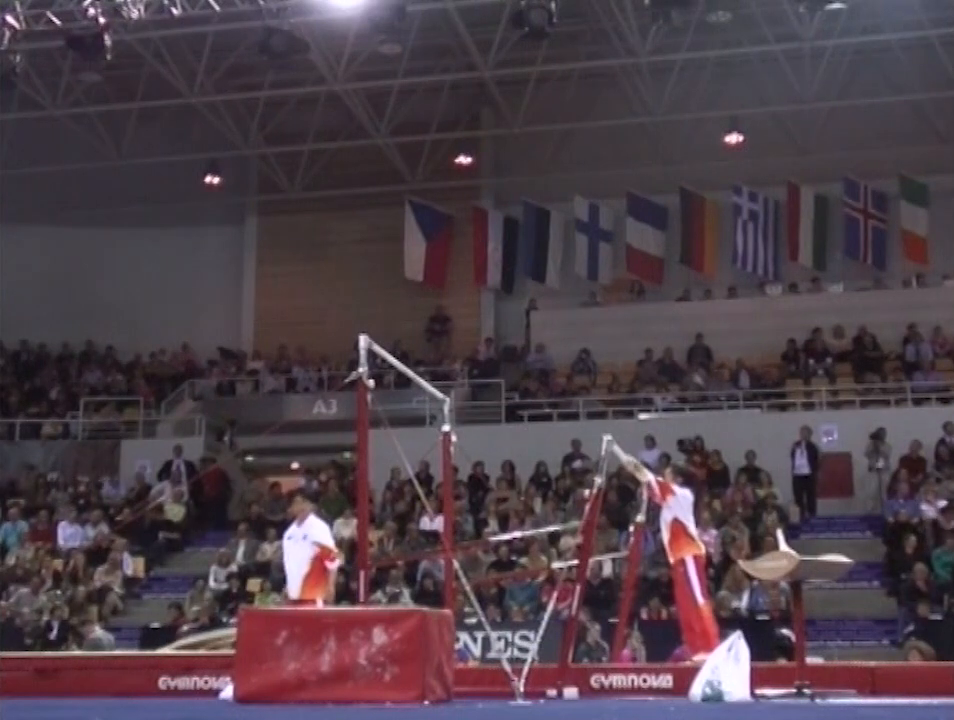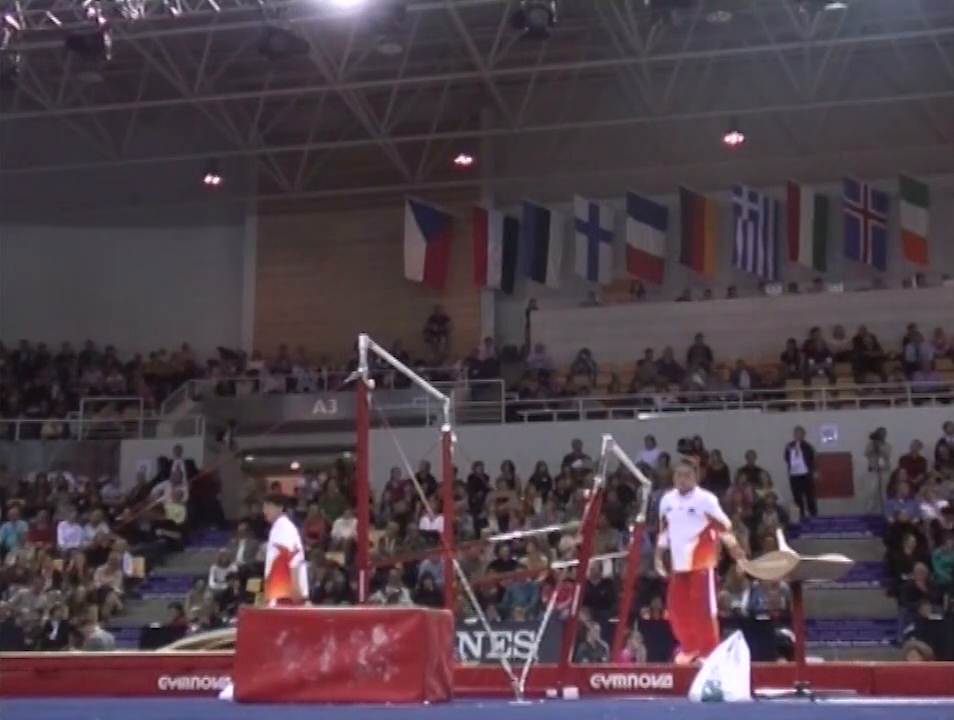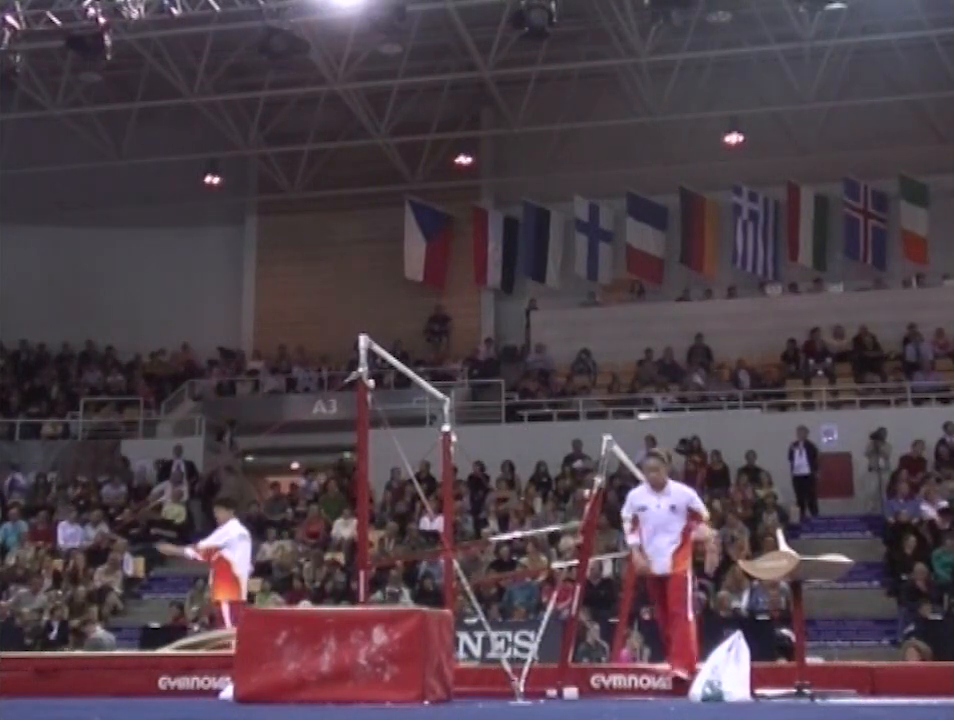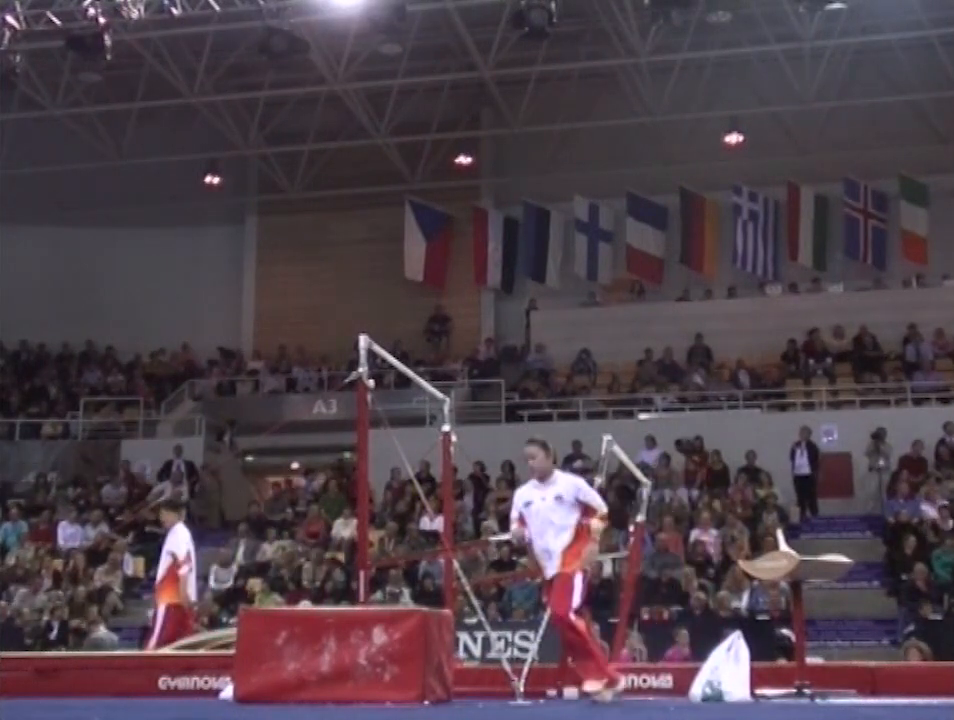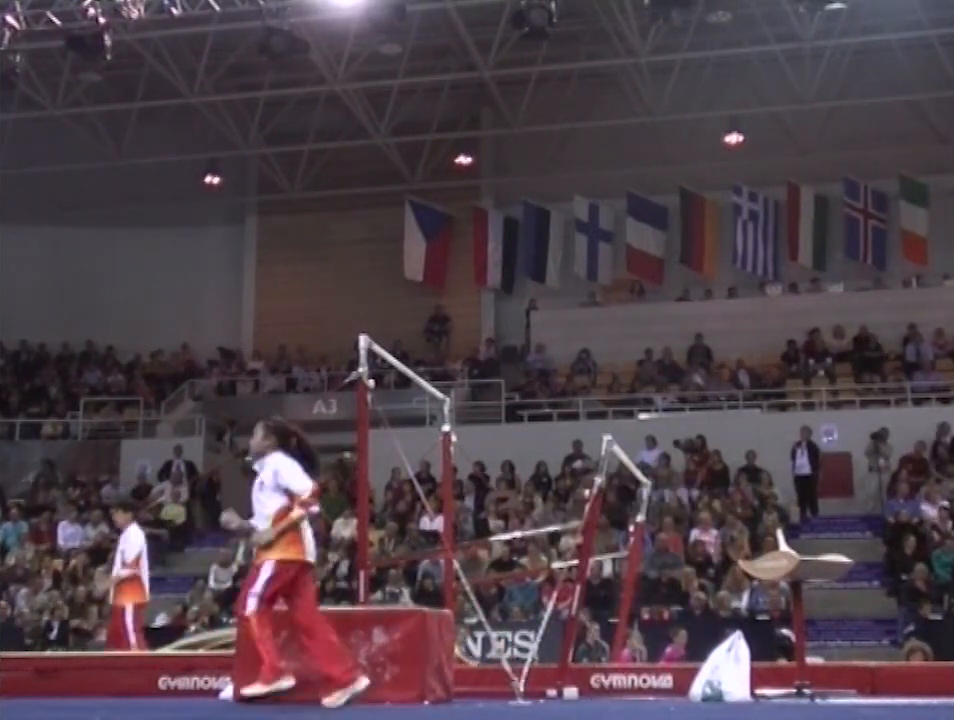
dt=0.7s
person 1, frame 1
left shoulder: (681, 495)
right shoulder: (670, 498)
left elbow: (656, 484)
right elbow: (654, 487)
left wrist: (637, 468)
right wrist: (637, 470)
left hip: (688, 554)
right hip: (679, 556)
left knee: (696, 599)
right knee: (685, 604)
left ankle: (709, 647)
right ankle: (696, 649)
person 1, frame 2
left shoulder: (706, 499)
right shoulder: (667, 500)
left elbow: (724, 527)
right elbow: (664, 530)
left wrist: (738, 555)
right wrist: (658, 556)
left hip: (702, 562)
right hip: (677, 564)
left knee: (705, 609)
right knee: (677, 608)
left ankle: (709, 653)
right ankle: (690, 647)
person 1, frame 3
left shoulder: (684, 493)
right shoulder: (635, 496)
left elbow: (702, 521)
right elbow: (630, 527)
left wrist: (711, 550)
right wrist: (636, 554)
left hip: (678, 563)
right hip: (651, 564)
left knee: (680, 613)
right knee: (663, 616)
left ankle: (683, 665)
right ankle: (676, 660)
person 1, frame 4
left shoulder: (573, 484)
right shoulder: (522, 494)
left elbow: (599, 511)
right elbow: (516, 527)
left wrist: (593, 542)
right wrist: (518, 536)
left hip: (573, 562)
right hip: (548, 566)
left knee: (564, 613)
right knee: (568, 623)
left ankle: (596, 674)
right ankle: (608, 677)
person 1, frame 5
left shoulder: (281, 465)
right shoulder: (267, 471)
left elbow: (310, 499)
left wrist: (275, 533)
right wrist: (243, 525)
left hip: (286, 551)
right hip: (278, 553)
left knee: (250, 607)
right knee: (307, 619)
left ankle: (274, 673)
right ankle: (347, 677)
